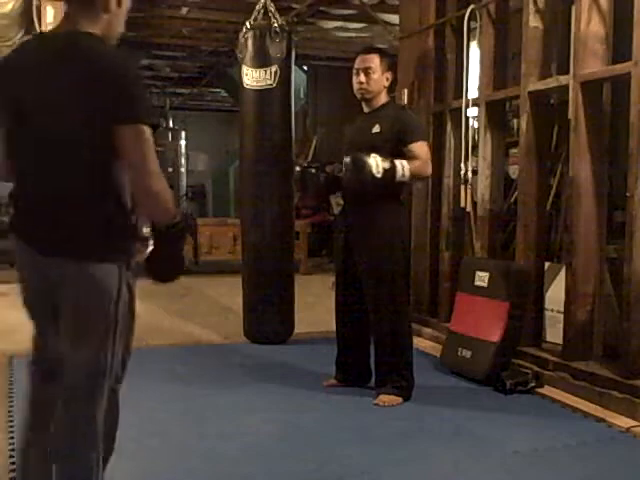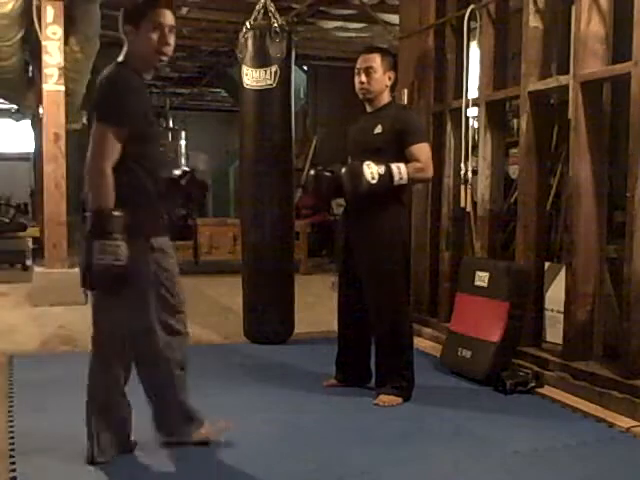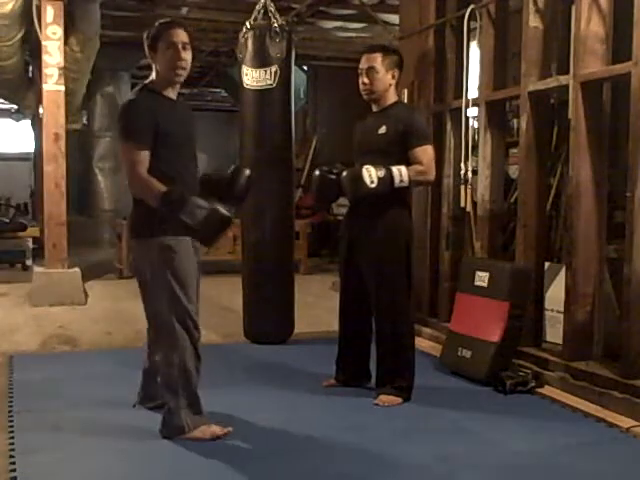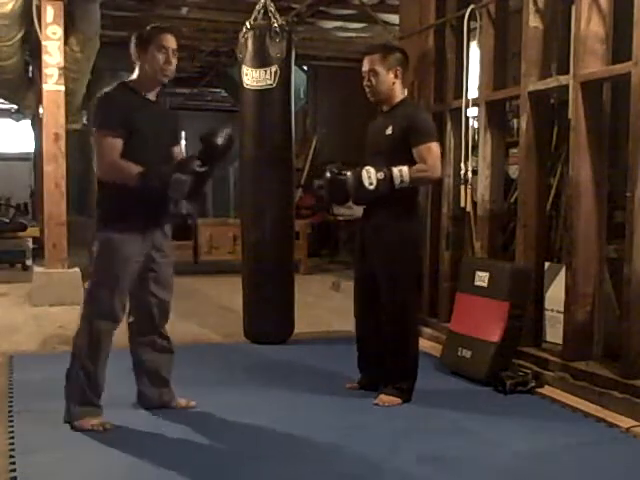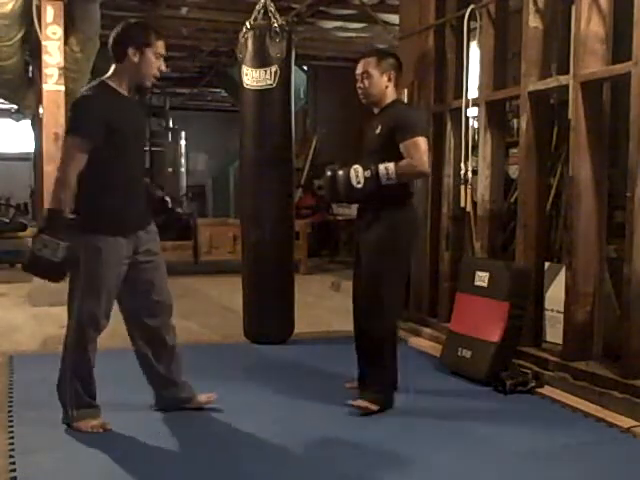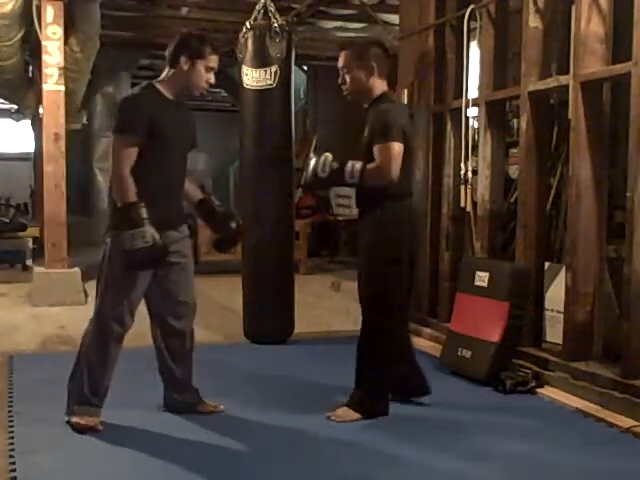
dt=0.7s
person 1, frame 1
right shoulder: (114, 70)
right elbow: (144, 179)
right wrist: (171, 229)
right hip: (95, 250)
left knee: (50, 365)
right knee: (91, 382)
person 1, frame 2
left shoulder: (121, 84)
right shoulder: (124, 86)
right elbow: (100, 165)
left wrist: (170, 183)
right wrist: (105, 232)
left hip: (120, 234)
right hip: (136, 236)
left knee: (113, 342)
right knee: (162, 333)
left ankle: (106, 440)
right ankle: (179, 424)
person 1, frame 3
left shoulder: (181, 109)
right shoulder: (140, 108)
right elbow: (138, 178)
left wrist: (213, 192)
right wrist: (187, 210)
left hip: (180, 228)
right hip: (160, 231)
left knee: (170, 319)
right knee: (178, 322)
left ankle: (155, 392)
right ankle: (183, 418)
person 1, frame 4
left shoulder: (166, 114)
right shoulder: (114, 102)
left elbow: (176, 167)
right elbow: (107, 164)
right wrist: (158, 178)
left hip: (155, 226)
right hip: (118, 227)
left knee: (154, 313)
right knee: (102, 314)
left ankle: (155, 390)
right ankle: (82, 404)
person 1, frame 5
left shoulder: (133, 106)
right shoulder: (93, 102)
right elbow: (69, 172)
left wrist: (155, 200)
right wrist: (57, 225)
left hip: (141, 230)
right hip: (101, 234)
left knee: (156, 313)
right knee: (88, 322)
left ankle: (173, 391)
right ankle: (79, 407)
person 1, frame 6
left shoulder: (183, 114)
right shoulder: (139, 105)
right elbow: (121, 171)
left wrist: (209, 208)
right wrist: (136, 224)
left hip: (174, 231)
right hip: (135, 230)
left knee: (179, 314)
right knee: (112, 318)
left ankle: (181, 394)
right ankle: (84, 404)
person 2, frame 1
left shoulder: (401, 118)
right shoulder: (354, 126)
left elbow: (424, 166)
left wrist: (386, 168)
left hip: (384, 219)
right hip: (352, 218)
left knee: (388, 303)
right knee: (349, 300)
left ankle: (396, 382)
right ankle: (351, 370)
person 2, frame 2
left shoulder: (403, 119)
right shoulder: (357, 125)
left elbow: (425, 168)
left wrist: (385, 172)
right wrist: (334, 182)
left hip: (387, 221)
right hip: (355, 219)
left knee: (389, 303)
right knee: (351, 300)
left ankle: (397, 383)
right ankle: (351, 371)
person 2, frame 3
left shoulder: (408, 119)
right shoulder: (363, 124)
left elbow: (427, 171)
left wrist: (385, 175)
right wrist: (337, 181)
left hip: (389, 222)
right hip: (358, 219)
left knee: (391, 304)
right knee: (352, 301)
left ankle: (397, 383)
right ankle: (352, 371)
person 2, frame 4
left shoulder: (414, 117)
right shoulder: (376, 122)
left elbow: (432, 170)
left wrist: (384, 177)
right wrist: (356, 183)
left hip: (400, 222)
right hip: (373, 219)
left knee: (398, 304)
right knee: (368, 301)
left ankle: (399, 384)
right ankle: (374, 374)
person 2, frame 5
left shoulder: (404, 116)
right shoulder: (375, 121)
left elbow: (420, 165)
left wrist: (373, 174)
right wrist: (350, 182)
left hip: (392, 220)
right hip: (370, 217)
left knee: (380, 302)
right knee: (365, 300)
left ankle: (379, 389)
right ankle: (371, 375)
person 2, frame 6
left shoulder: (386, 114)
right shoulder: (380, 112)
left elbow: (387, 171)
left wrist: (339, 171)
right wrist: (340, 171)
left hip: (388, 221)
right hip: (383, 220)
left knee: (379, 312)
right knee: (389, 309)
left ankle: (368, 399)
right ankle: (407, 380)
